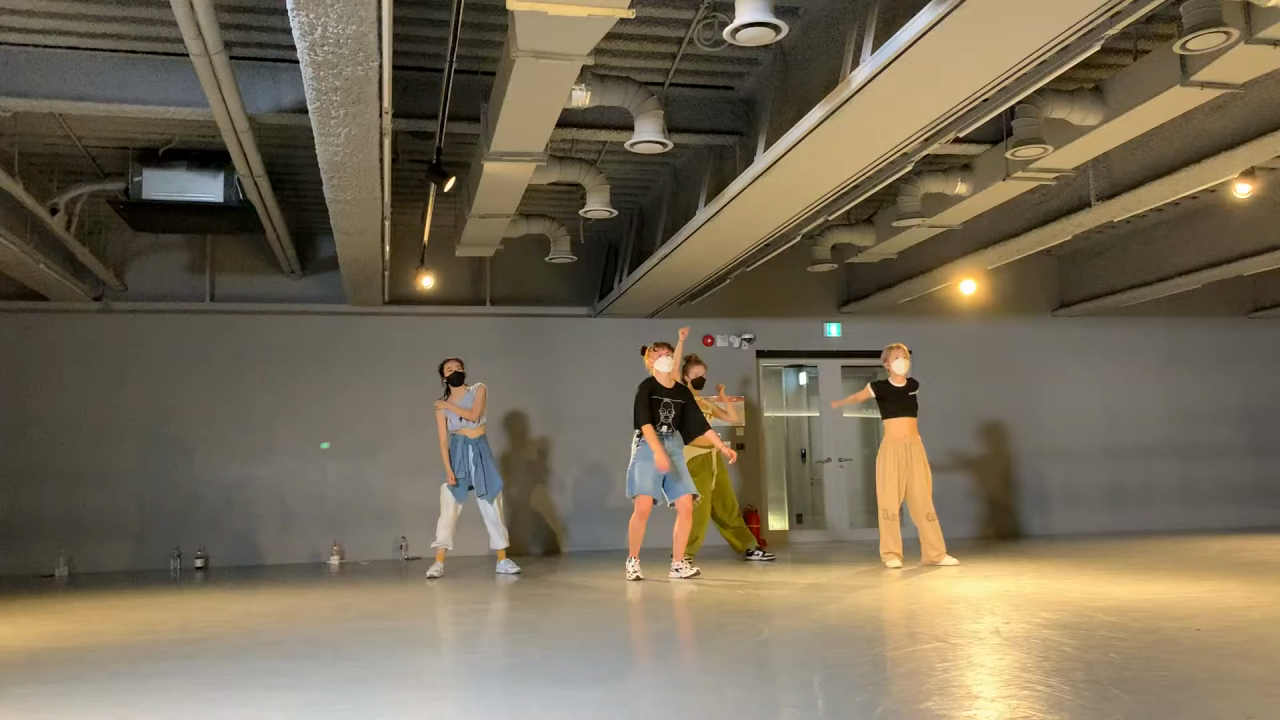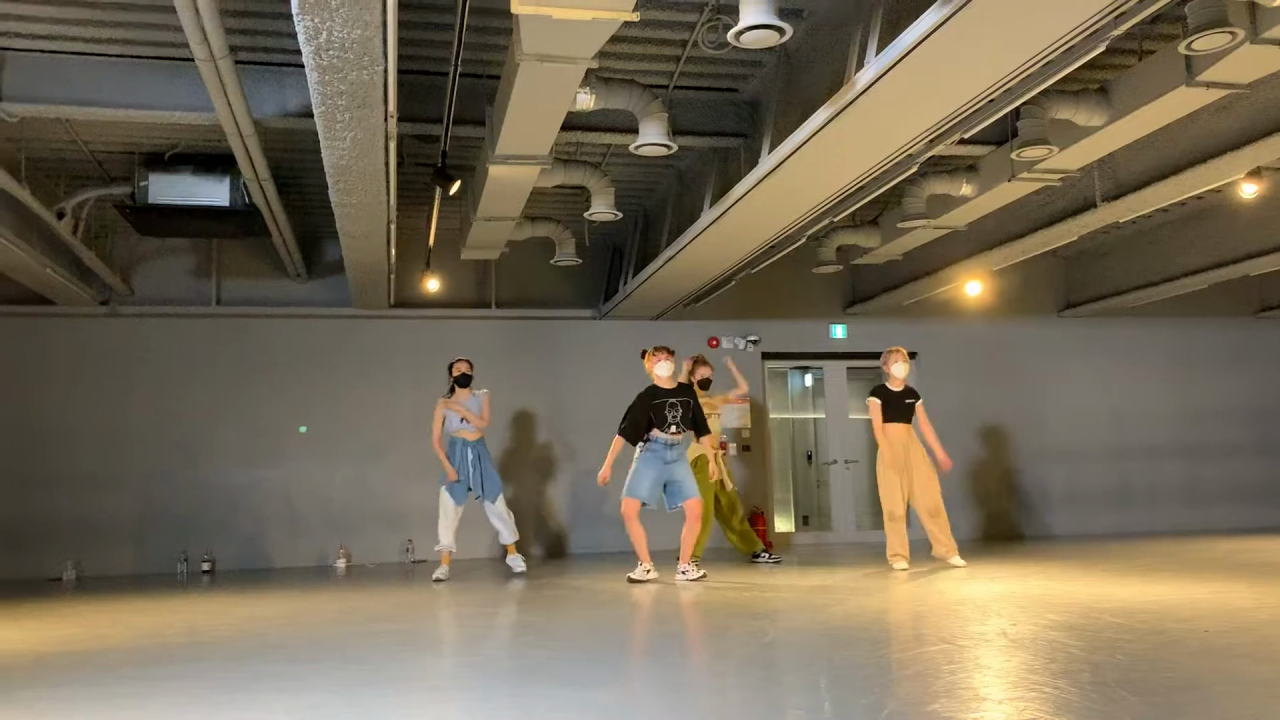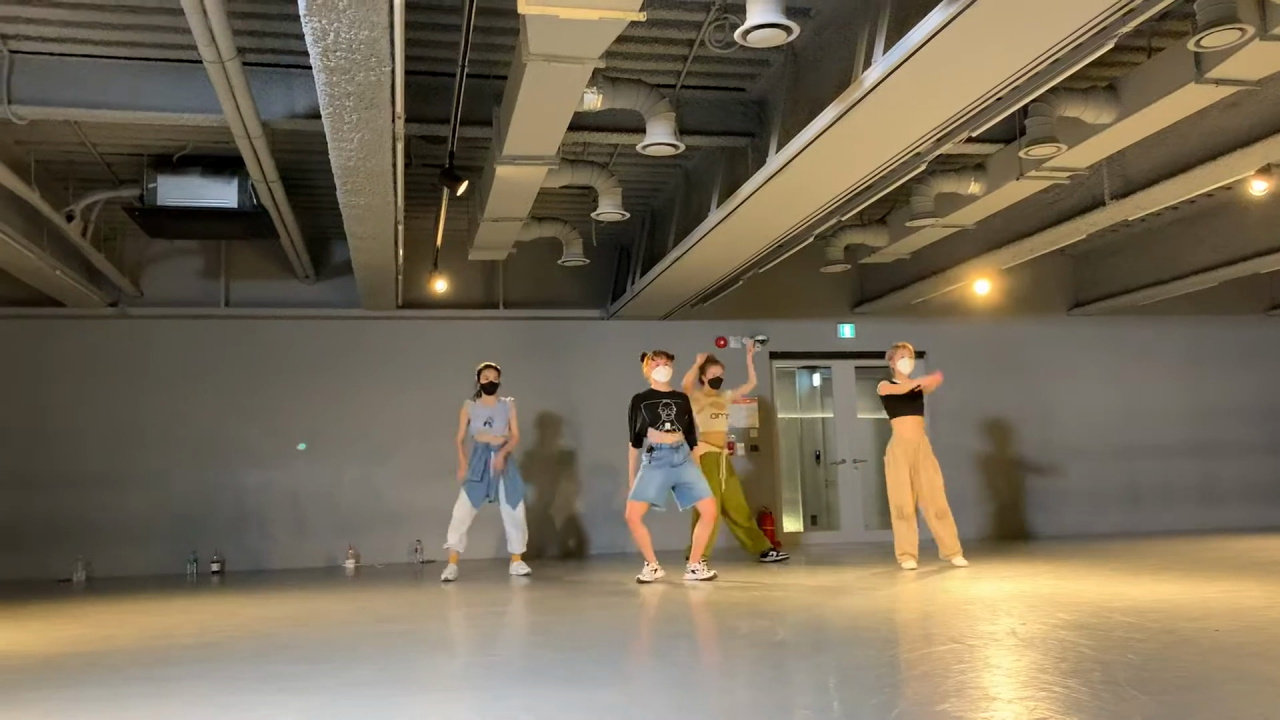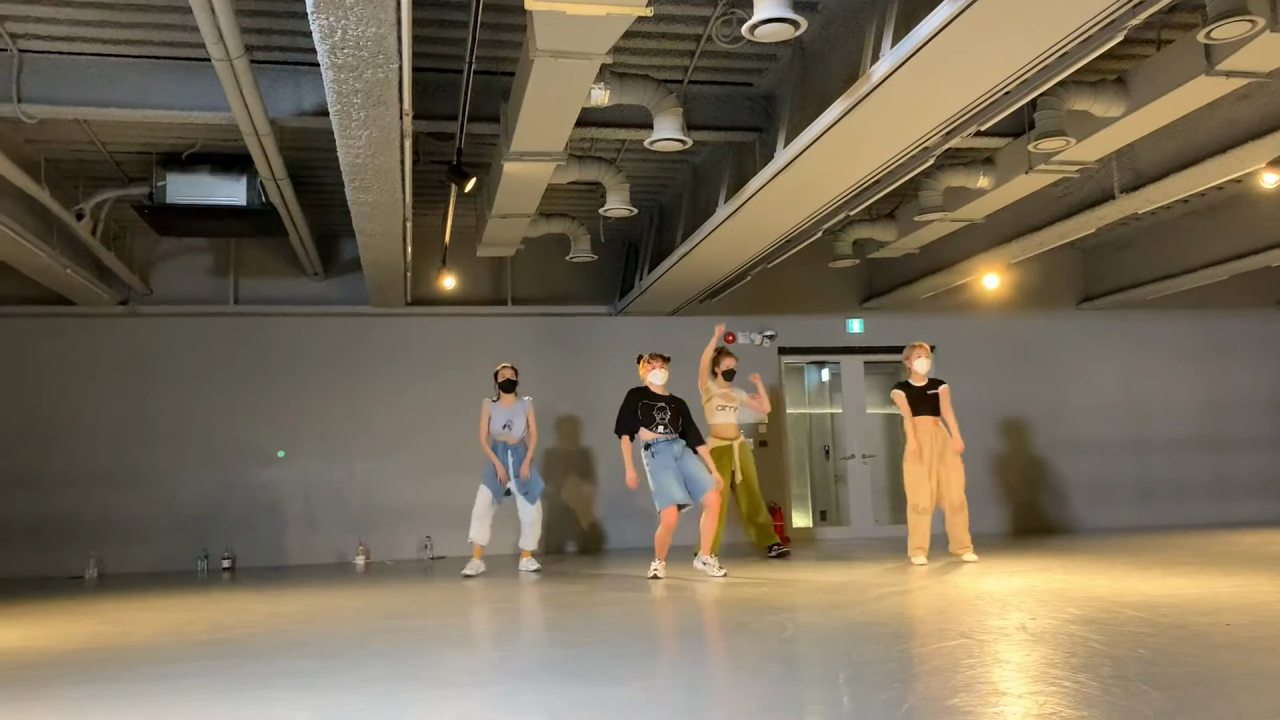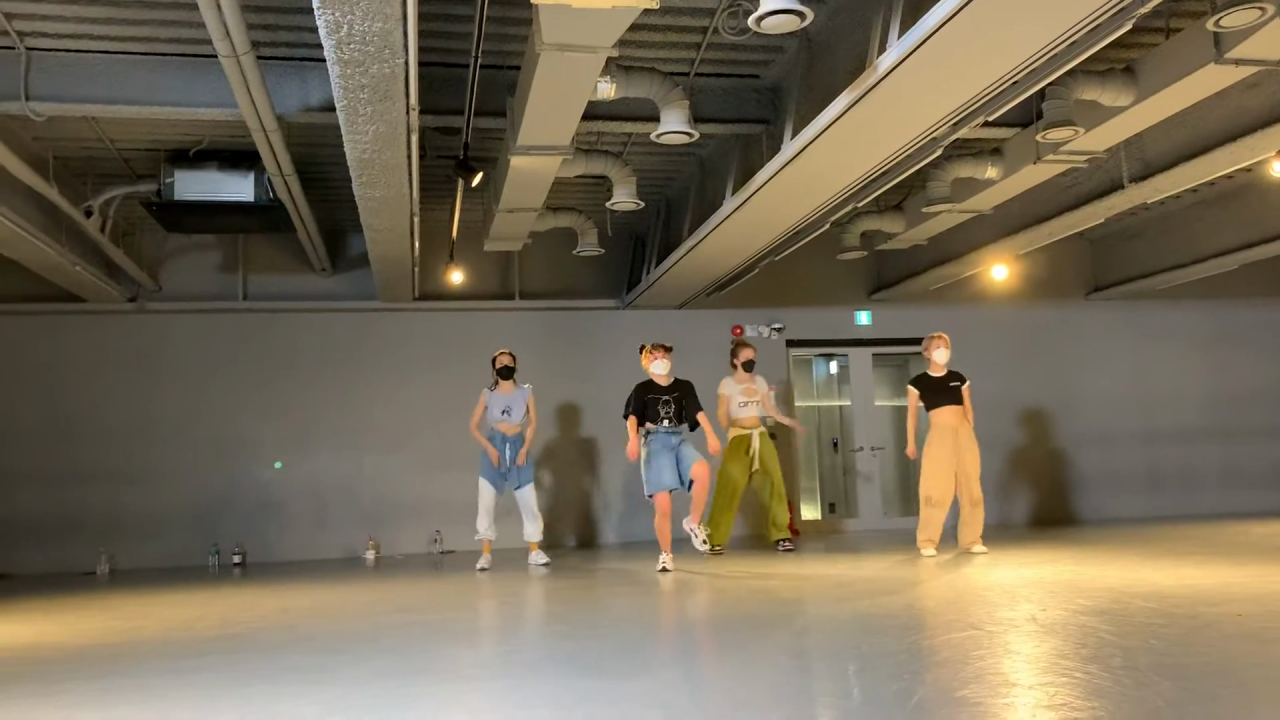
dt=0.3s
person 1, frame 1
left shoulder: (682, 391)
right shoulder: (646, 388)
left elbow: (699, 423)
right elbow: (643, 422)
left wrist: (722, 446)
right wrist: (657, 451)
left hip: (672, 447)
right hip: (647, 446)
left knee: (686, 505)
right knee: (643, 506)
left ankle: (678, 564)
right ankle: (633, 560)
person 1, frame 2
left shoulder: (686, 391)
right shoulder: (647, 396)
left elbow: (701, 427)
right elbow: (625, 430)
right wrist: (608, 464)
left hip: (678, 456)
right hip: (652, 453)
left knee: (695, 510)
right knee: (629, 510)
left ankle: (684, 566)
right ankle: (646, 566)
person 1, frame 3
left shoulder: (682, 399)
right shoulder: (640, 400)
right elbow: (634, 440)
left wrist: (697, 470)
right wrist: (631, 474)
left hip: (683, 457)
right hip: (654, 459)
left knee: (709, 510)
right knee: (632, 515)
left ankle: (694, 566)
right ankle: (652, 566)
person 1, frame 4
left shoulder: (678, 404)
right shoulder: (635, 396)
left elbow: (694, 437)
right elbow: (625, 433)
left wrist: (714, 470)
right wrist: (629, 467)
left hip: (681, 451)
right hip: (656, 455)
left knee: (713, 500)
right knee: (670, 519)
left ankle: (705, 556)
right ankle: (659, 561)
person 1, frame 5
left shoulder: (684, 386)
right shoulder: (642, 389)
left elbow: (698, 411)
right elbow: (631, 415)
left wrist: (710, 434)
right wrist: (633, 438)
left hip: (679, 440)
right hip: (655, 443)
left knee: (702, 472)
right knee: (662, 505)
left ankle: (694, 522)
right ankle: (666, 555)
person 2, frame 1
left shoulder: (914, 385)
right shoulder: (879, 387)
right elbow: (859, 396)
right wrist: (840, 403)
left hip: (914, 447)
right hip: (892, 448)
left knee: (923, 500)
right knee: (889, 502)
left ankle: (935, 553)
right ankle: (891, 554)
person 2, frame 2
left shoulder: (913, 395)
right shoulder: (877, 393)
left elbow: (926, 425)
right elbow: (877, 425)
left wrist: (939, 452)
right wrist: (887, 451)
left hip: (913, 447)
right hip: (889, 451)
left knee: (930, 498)
right knee: (894, 504)
left ankle: (946, 549)
right ankle: (898, 556)
person 2, frame 3
left shoulder: (919, 382)
right shoulder: (885, 386)
left elbow: (932, 384)
right elbow: (900, 389)
left wrist: (932, 381)
right wrist: (921, 381)
left hip: (922, 446)
right hip: (899, 447)
left knee: (935, 499)
right knee: (902, 501)
left ankle: (951, 551)
right ankle: (907, 555)
person 2, frame 4
left shoulder: (938, 385)
right shoulder: (900, 389)
left elbow: (947, 411)
right elbow: (906, 414)
left wrist: (956, 436)
right wrist: (912, 440)
left hip: (942, 439)
right hip: (918, 442)
left knee: (954, 495)
right knee: (920, 498)
left ankle: (962, 546)
right ankle: (918, 550)
person 2, frame 5
left shoulder: (959, 378)
right shoulder: (918, 382)
left elbow: (968, 409)
right elbow: (912, 413)
left wrist: (969, 436)
right wrist: (911, 442)
left hip: (963, 434)
right hip: (938, 435)
left knee: (971, 490)
right knee: (935, 490)
left ankle: (970, 540)
right ankle: (927, 542)
person 3, frame 1
left shoulder: (478, 390)
right shoulder: (441, 406)
left elbow: (474, 414)
right elbow: (443, 441)
left wrist: (449, 405)
right wrist: (448, 470)
left hip: (480, 451)
right hip: (457, 454)
left knee: (492, 506)
right knee: (448, 509)
left ankle: (502, 559)
right ankle: (439, 562)
person 3, frame 2
left shoulder: (482, 396)
right shoulder: (443, 405)
left elbow: (483, 423)
right elbow: (436, 439)
left wrist: (459, 408)
right wrist: (448, 466)
left hip: (479, 454)
right hip: (456, 455)
left knee: (496, 505)
right knee: (448, 511)
left ankle: (512, 553)
right ankle: (444, 564)
person 3, frame 3
left shoulder: (508, 405)
right shoulder: (469, 406)
left elbow: (515, 436)
right elbow: (460, 439)
left wrist: (504, 452)
right wrist: (462, 463)
left hip: (503, 460)
right hip: (479, 459)
left knee: (515, 513)
right knee: (462, 512)
left ankle: (516, 561)
right ankle: (452, 564)
person 3, frame 4
left shoulder: (526, 404)
right shoulder: (489, 405)
left elbow: (533, 435)
right elbow: (483, 438)
left wrist: (527, 462)
right wrist: (498, 464)
left hip: (521, 457)
right hip: (497, 457)
left knee: (531, 510)
right knee: (482, 506)
left ankle: (526, 557)
right ankle: (477, 559)
person 3, frame 5
left shoulder: (525, 392)
right shoulder: (487, 395)
left elbow: (532, 423)
right elbow: (473, 426)
left wrist: (525, 449)
right wrist: (489, 447)
left hip: (517, 448)
right hip: (494, 448)
left knee: (528, 500)
right knee: (486, 500)
left ankle: (535, 551)
right ankle: (486, 553)
person 4, frame 1
left shoulder: (708, 401)
left elbow: (734, 419)
left wrist: (722, 398)
right wrist: (680, 343)
left hip: (713, 454)
right hip: (695, 455)
left knee: (727, 504)
right knee: (700, 505)
left ankle: (749, 547)
right ankle: (683, 552)
person 4, frame 2
left shoulder: (715, 399)
left elbow: (744, 389)
left wrist: (731, 367)
right wrist: (684, 370)
left hip: (717, 456)
right hip: (700, 455)
left knee: (731, 507)
right knee: (702, 506)
left ankle: (755, 549)
right ankle: (689, 554)
person 4, frame 3
left shoulder: (726, 397)
right shoulder: (696, 397)
left elbow: (751, 383)
right elbow: (685, 385)
left wrist: (749, 357)
right wrist: (697, 363)
left hip: (723, 455)
right hip: (705, 454)
left knee: (737, 505)
left ankle: (763, 549)
person 4, frame 4
left shoulder: (738, 393)
right shoulder: (708, 388)
left elbow: (765, 408)
right elbow: (704, 362)
left wrist: (758, 384)
right wrist: (716, 337)
left hip: (740, 446)
right hip: (717, 447)
left knee: (751, 496)
left ankle: (770, 543)
right ankle: (707, 549)
person 4, frame 5
left shoulder: (760, 382)
right shoulder: (727, 384)
left elbow: (771, 411)
right elbow: (722, 416)
left wrist: (791, 422)
right wrist: (725, 421)
left hip: (761, 436)
right hip: (739, 437)
left knee: (774, 485)
right knee: (729, 489)
left ankle: (781, 536)
right ankle: (714, 540)
